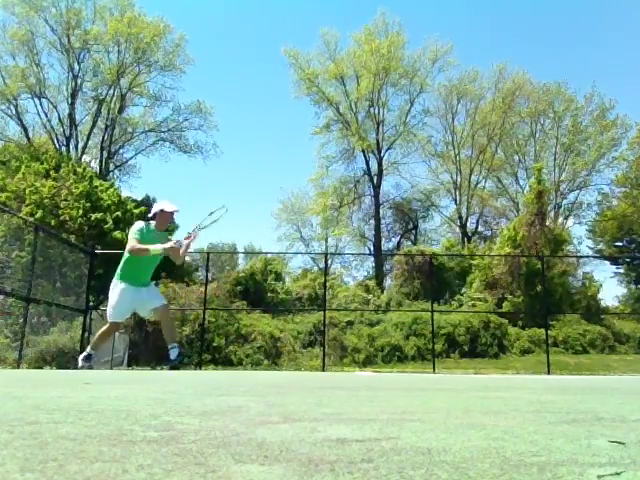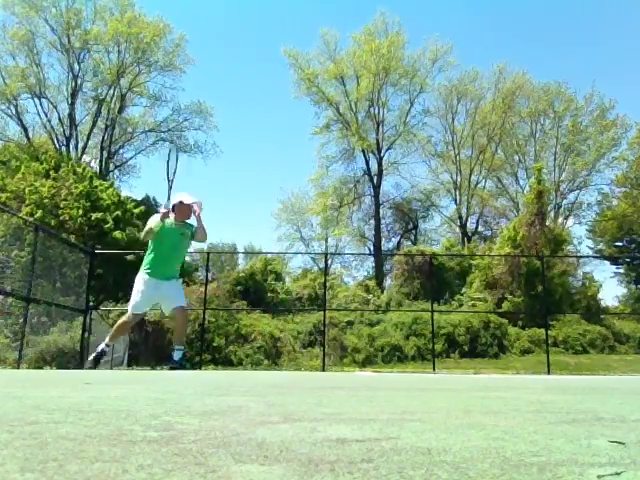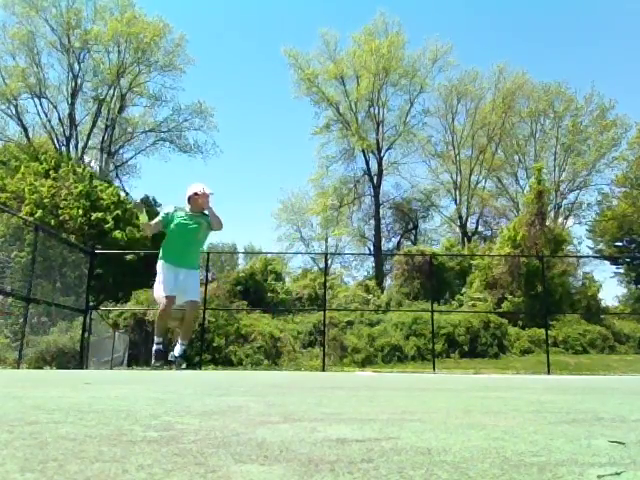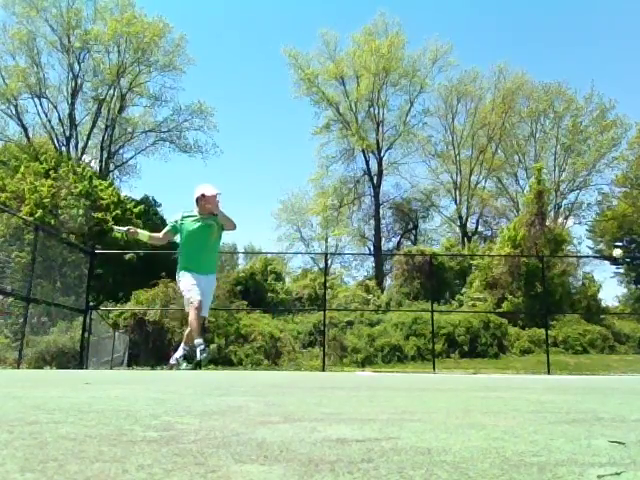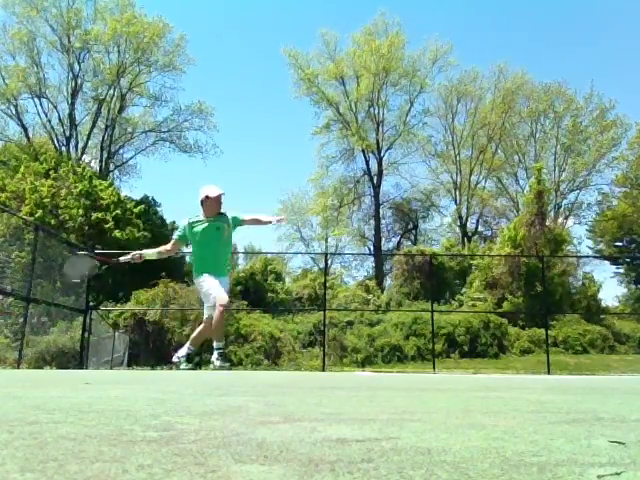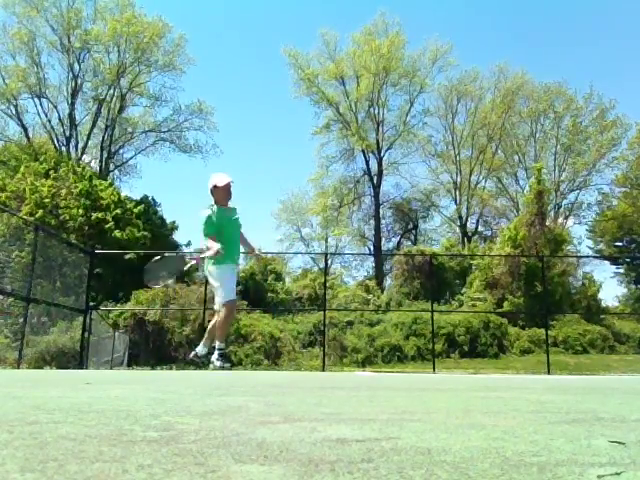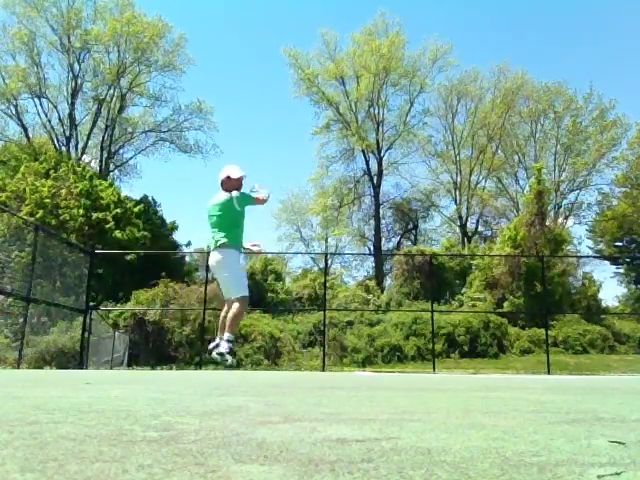
dt=0.2s
person 1, frame 1
left shoulder: (167, 239)
right shoulder: (140, 227)
left elbow: (179, 259)
right elbow: (132, 249)
left wrist: (188, 242)
right wrist: (162, 248)
left hip: (146, 286)
right hip: (124, 285)
left knee: (164, 312)
right knee: (114, 325)
left ankle: (174, 356)
right ankle: (87, 355)
person 1, frame 2
left shoulder: (190, 229)
right shoulder: (157, 219)
left elbow: (202, 238)
right elbow: (145, 237)
left wrist: (198, 217)
right wrist: (161, 220)
left hip: (171, 281)
right hip: (148, 278)
left knee: (182, 314)
right knee: (132, 318)
left ankle: (178, 358)
right ankle: (102, 349)
person 1, frame 3
left shoulder: (207, 219)
right shoulder: (173, 213)
left elbow: (218, 226)
right elbow: (148, 230)
left wrist: (207, 207)
left hip: (191, 270)
right hip: (169, 266)
left knee: (193, 307)
right knee: (166, 303)
left ankle: (178, 353)
right ankle: (158, 346)
person 1, frame 4
left shoulder: (218, 219)
right shoulder: (182, 220)
left elbow: (232, 226)
right elbow: (159, 239)
left wrist: (218, 210)
right wrist: (138, 233)
left hip: (209, 277)
right hip: (187, 273)
left knee: (199, 319)
right knee: (196, 304)
left ankle: (179, 355)
right ankle: (200, 349)
person 1, frame 5
left shoulder: (227, 220)
right shoulder: (189, 225)
left elbow: (252, 220)
right elbow: (168, 250)
left wrist: (270, 220)
right wrist: (143, 254)
left hip: (223, 279)
right hip: (205, 277)
left knee: (210, 322)
right knee: (222, 303)
left ankle: (182, 354)
right ankle: (219, 353)
person 1, frame 6
left shoulder: (232, 212)
right shoulder: (211, 214)
left elbow: (239, 235)
right elbow: (211, 241)
left wrist: (253, 251)
right wrist: (212, 249)
left hip: (229, 268)
right hip: (219, 266)
left knee: (223, 311)
right knee: (229, 305)
left ankle: (201, 350)
right ankle: (219, 353)
person 1, frame 7
left shoulder: (215, 203)
right shoulder: (234, 197)
right elbow: (262, 199)
left wrist: (244, 246)
right wrist: (264, 191)
left hip: (221, 256)
right hip: (229, 256)
left knee: (232, 301)
right knee: (241, 301)
left ankle: (220, 344)
right ankle: (225, 347)
